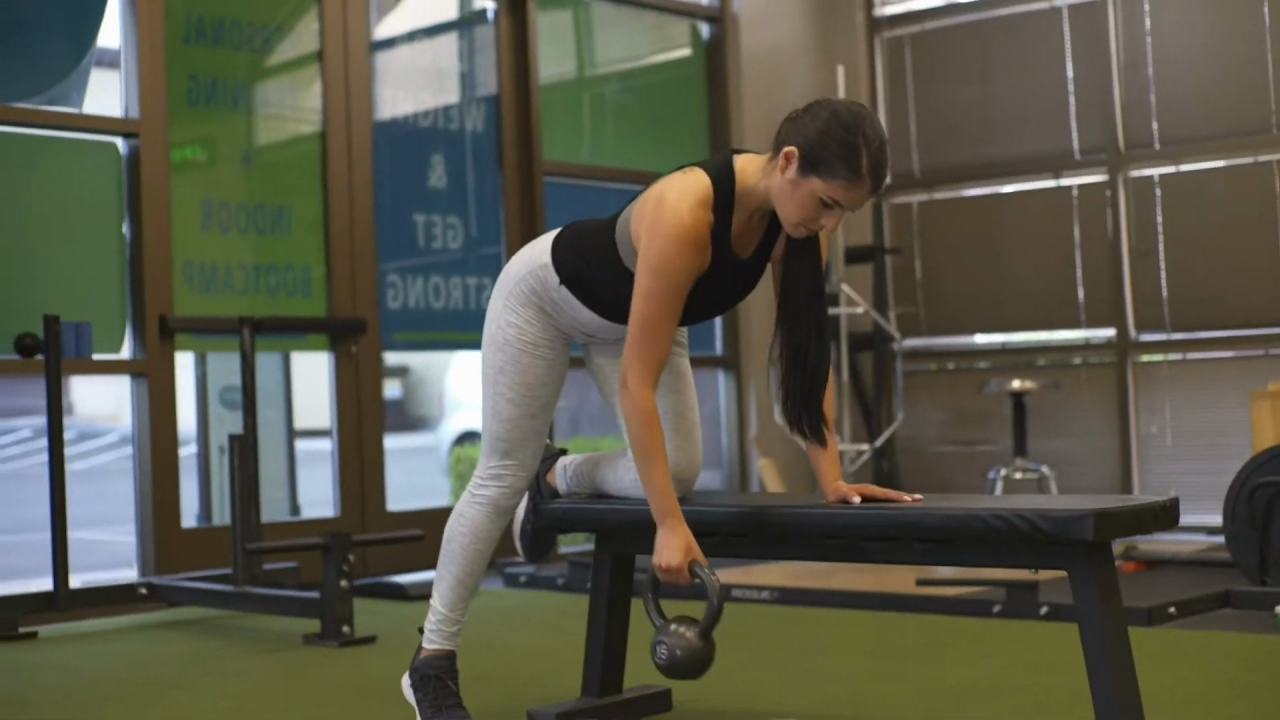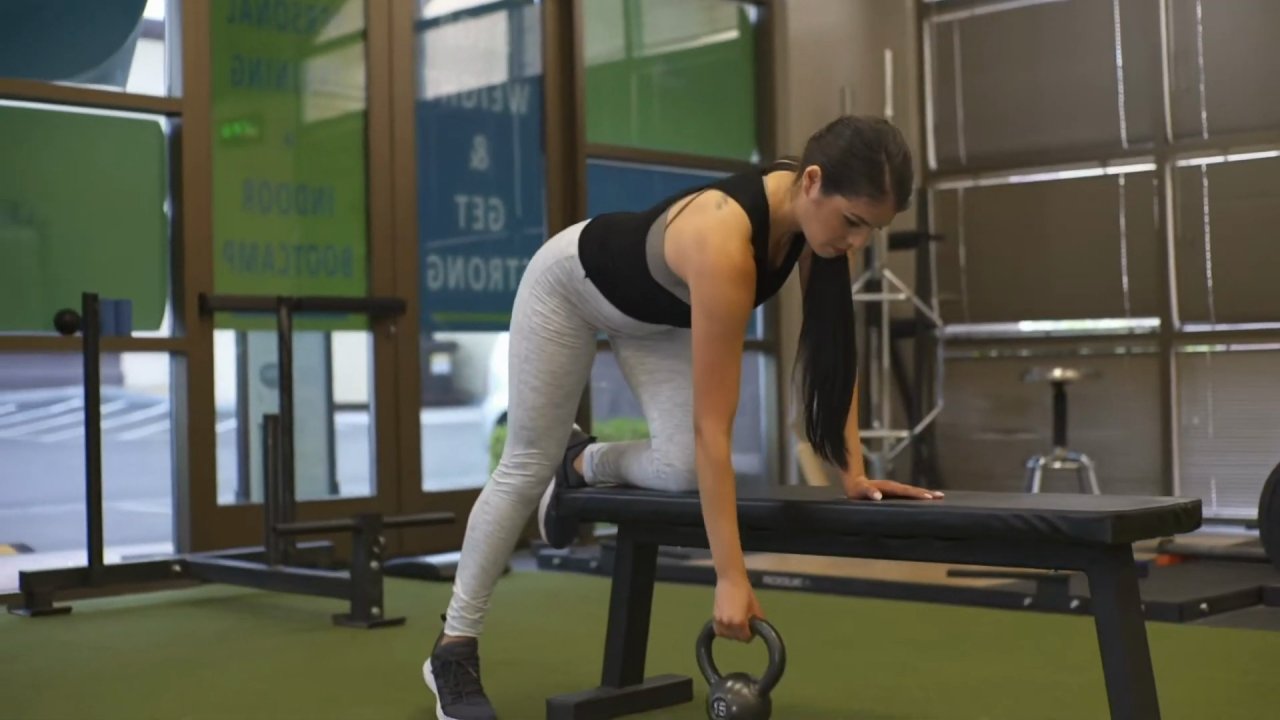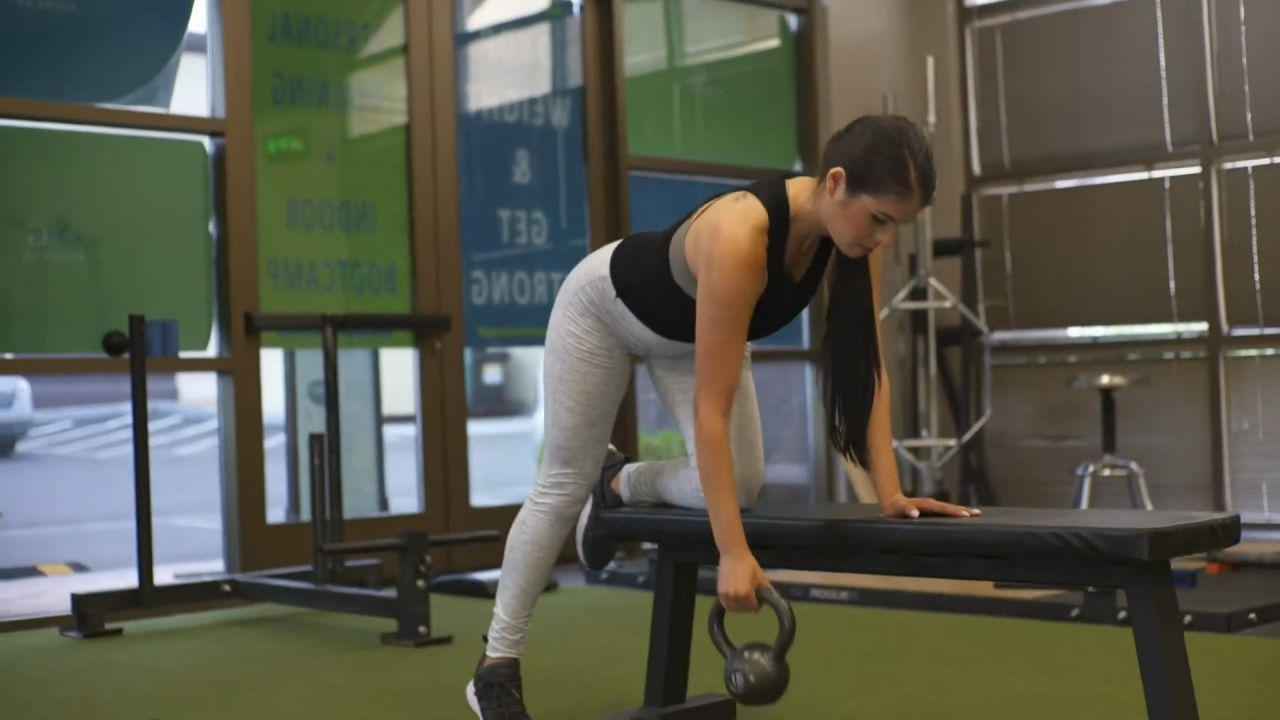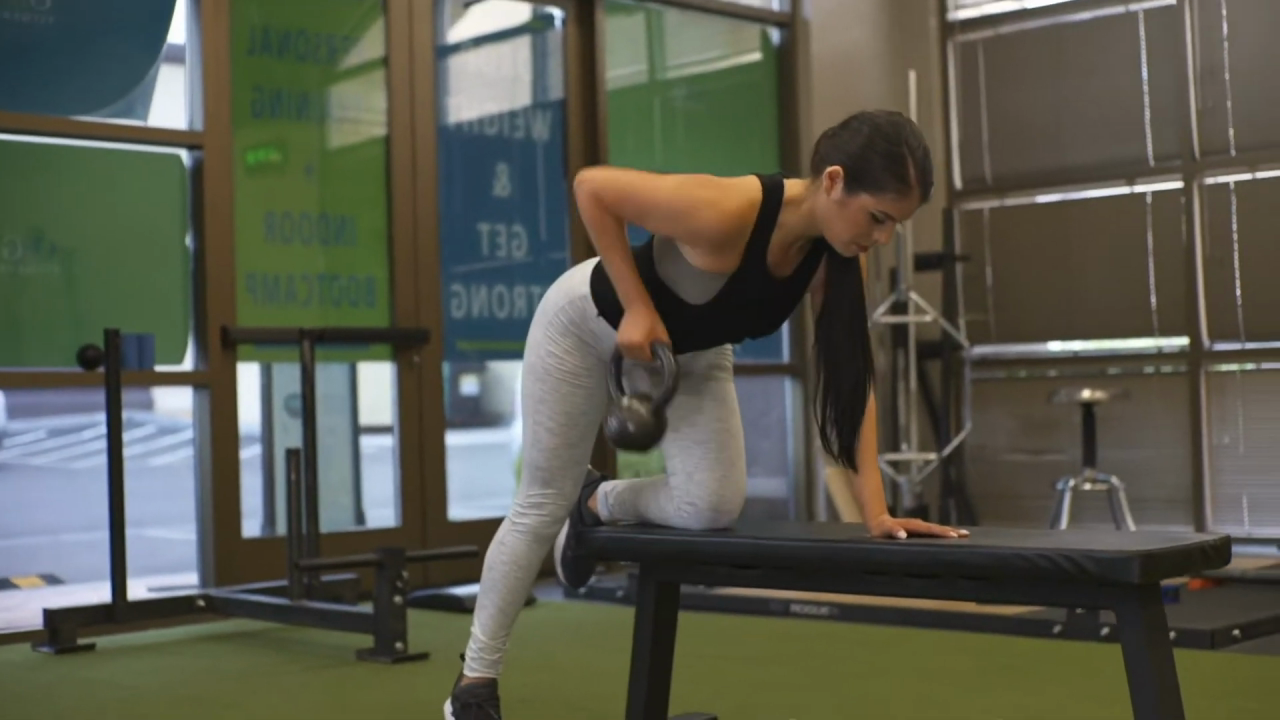
dt=0.5s
person 1, frame 1
left shoulder: (795, 212)
right shoulder: (685, 214)
left elbow: (805, 347)
right elbow: (636, 383)
left wrist: (831, 479)
right wrist: (669, 526)
left hip: (632, 313)
right hip: (546, 294)
left knee: (675, 473)
right knee: (502, 478)
left ankle: (558, 477)
right ankle: (431, 661)
person 1, frame 2
left shoulder: (812, 212)
right shoulder: (723, 243)
left elbow: (833, 345)
right elbow: (711, 425)
left wrist: (853, 471)
right wrist: (731, 577)
left hip: (660, 310)
right hip: (573, 284)
left knee: (685, 471)
right knee: (527, 467)
left ankle: (583, 463)
right ankle: (453, 649)
person 1, frame 3
left shoulder: (845, 223)
right shoulder: (740, 238)
left elbow: (865, 366)
right elbow: (710, 411)
left wrist: (889, 491)
right wrist: (732, 553)
left hip: (694, 325)
right hip: (606, 307)
left knee: (734, 488)
right knee: (562, 488)
left ankle: (620, 483)
right ankle: (495, 669)
person 1, frame 4
left shoulder: (836, 246)
right shoulder: (726, 212)
left elbow: (846, 378)
right elbow: (591, 186)
left wrist: (874, 511)
right wrist: (637, 307)
left hip: (690, 343)
right hip: (588, 324)
left knee: (713, 506)
right knee: (542, 508)
left ankle: (600, 502)
